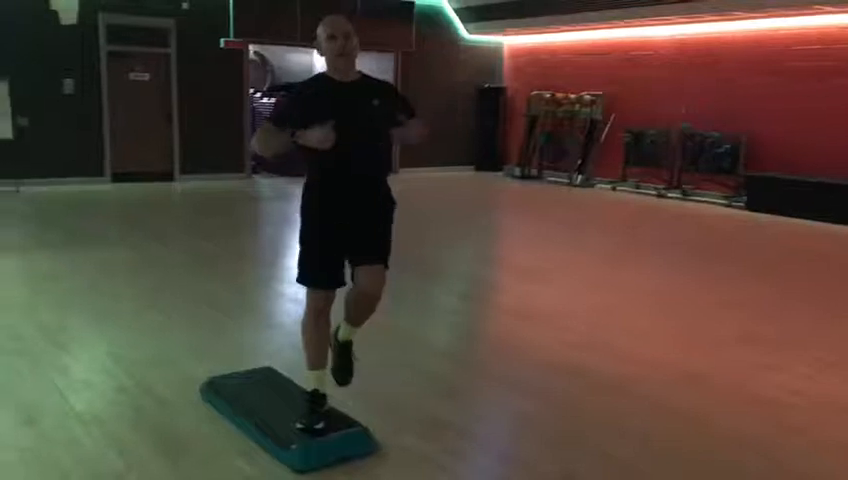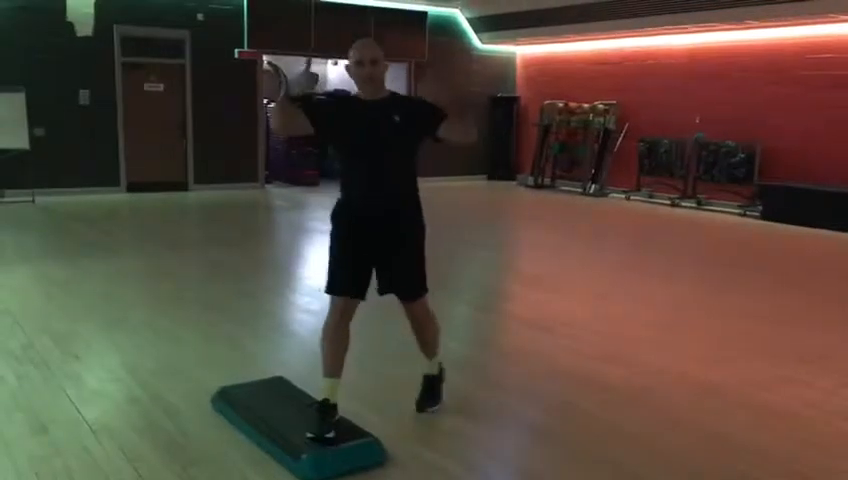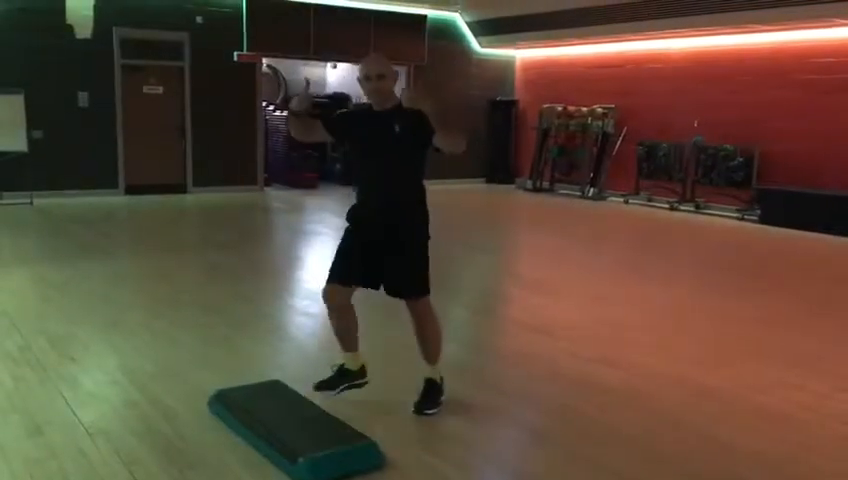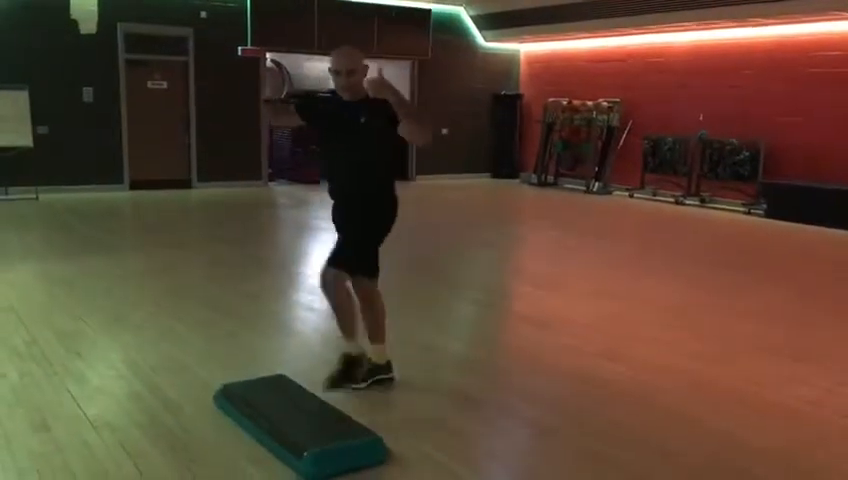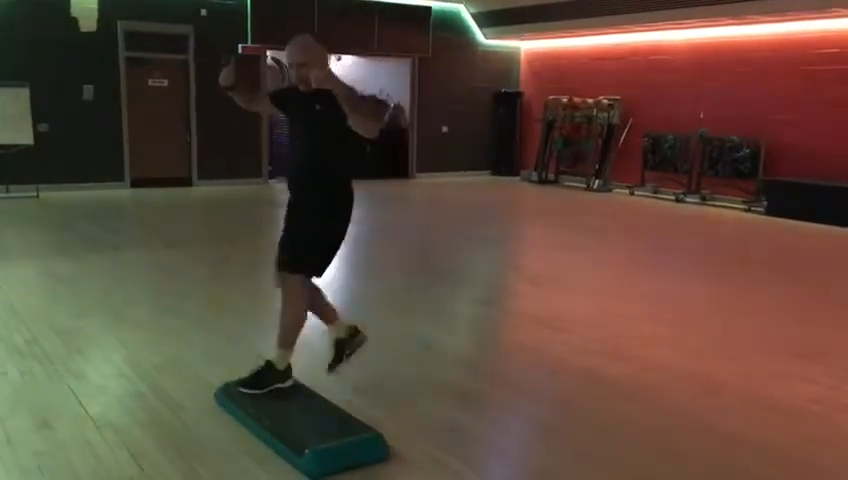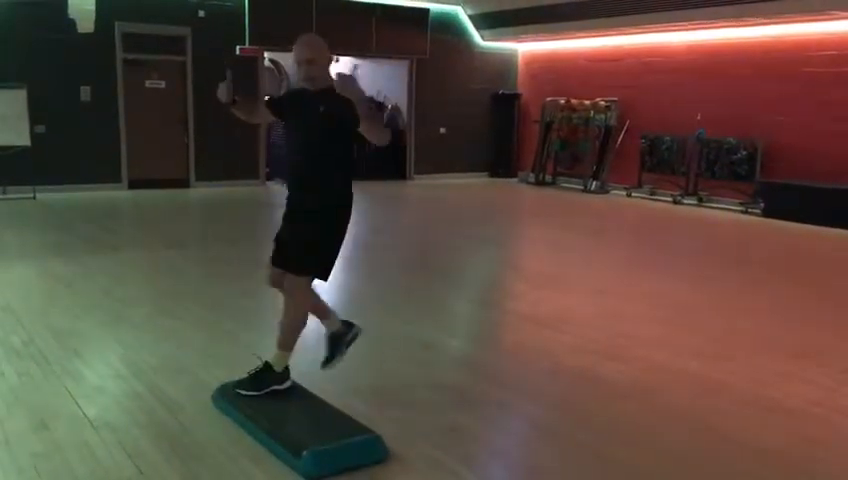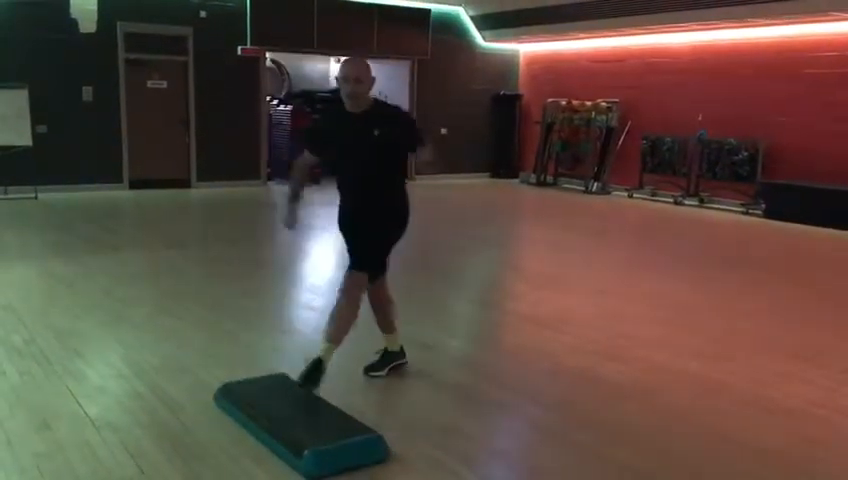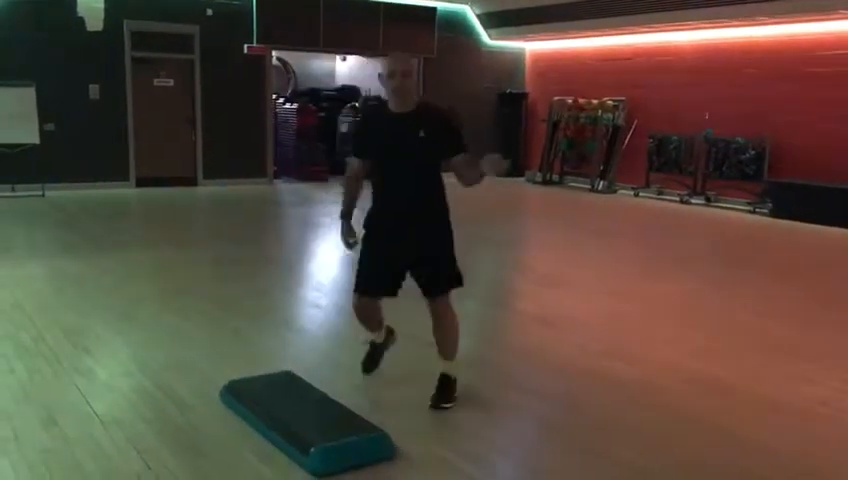
dt=0.4s
person 1, frame 1
left shoulder: (382, 92)
right shoulder: (306, 93)
left elbow: (412, 129)
right elbow: (260, 143)
left wrist: (416, 132)
right wrist: (302, 136)
left hip: (372, 204)
right hip: (323, 206)
left knee: (370, 285)
right knee: (318, 299)
left ankle: (343, 337)
right ankle: (316, 392)
person 1, frame 2
left shoulder: (411, 108)
right shoulder: (336, 109)
left elbow: (466, 135)
right elbow: (281, 125)
left wrist: (438, 106)
right wrist: (294, 94)
left hip: (401, 220)
right hip: (353, 218)
left knee: (415, 305)
right knee: (340, 307)
left ankle: (434, 371)
right ankle: (329, 403)
person 1, frame 3
left shoulder: (415, 117)
right shoulder: (354, 119)
left elbow: (456, 147)
right elbow: (304, 133)
left wrist: (428, 110)
right wrist: (298, 111)
left hip: (406, 223)
right hip: (365, 219)
left knee: (418, 303)
right knee: (335, 292)
left ankle: (434, 379)
right ankle: (352, 366)
person 1, frame 4
left shoulder: (382, 107)
right shoulder: (326, 106)
left elbow: (422, 137)
right elbow: (281, 116)
left wrist: (393, 96)
left hip: (374, 208)
right hip: (345, 208)
left knee: (332, 278)
right knee: (362, 283)
left ankle: (353, 353)
right ankle: (378, 361)
person 1, frame 5
left shoulder: (339, 97)
right shoulder: (295, 96)
left elbow: (370, 129)
right elbow: (255, 101)
left wrist: (335, 86)
right wrist: (231, 85)
left hip: (328, 206)
right hip: (302, 203)
left knee: (292, 282)
right knee: (291, 280)
left ankle: (280, 368)
right ankle: (345, 332)
person 1, frame 6
left shoulder: (341, 100)
right shoulder: (295, 99)
left elbow: (380, 138)
right elbow: (257, 112)
left wrist: (357, 98)
right wrist: (230, 99)
left hip: (329, 206)
right hip: (300, 203)
left knee: (293, 283)
right knee: (279, 277)
left ankle: (277, 371)
right ankle: (337, 327)
person 1, frame 7
left shoulder: (394, 118)
right shoulder: (329, 123)
left elbow: (419, 152)
right elbow: (305, 164)
right wrist: (292, 203)
left hip: (388, 213)
right hip: (352, 213)
left knee: (353, 282)
right knee: (373, 282)
left ankle: (323, 359)
right ankle: (394, 349)
person 1, frame 8
left shoulder: (438, 120)
right shoulder: (369, 122)
left elbow: (464, 174)
right elbow: (355, 173)
left wrist: (485, 167)
right wrist: (346, 218)
left hip: (430, 224)
right hip: (384, 222)
left knee: (438, 302)
right knee: (363, 302)
left ankle: (448, 376)
right ankle: (380, 335)
